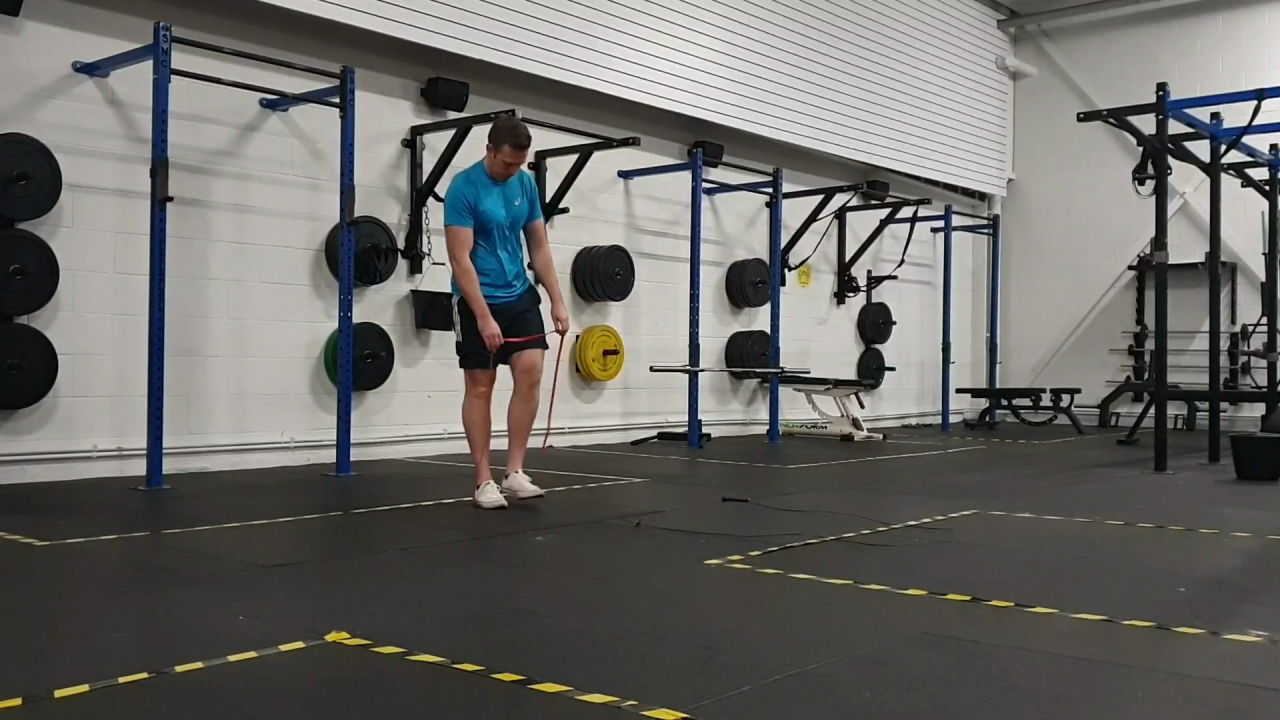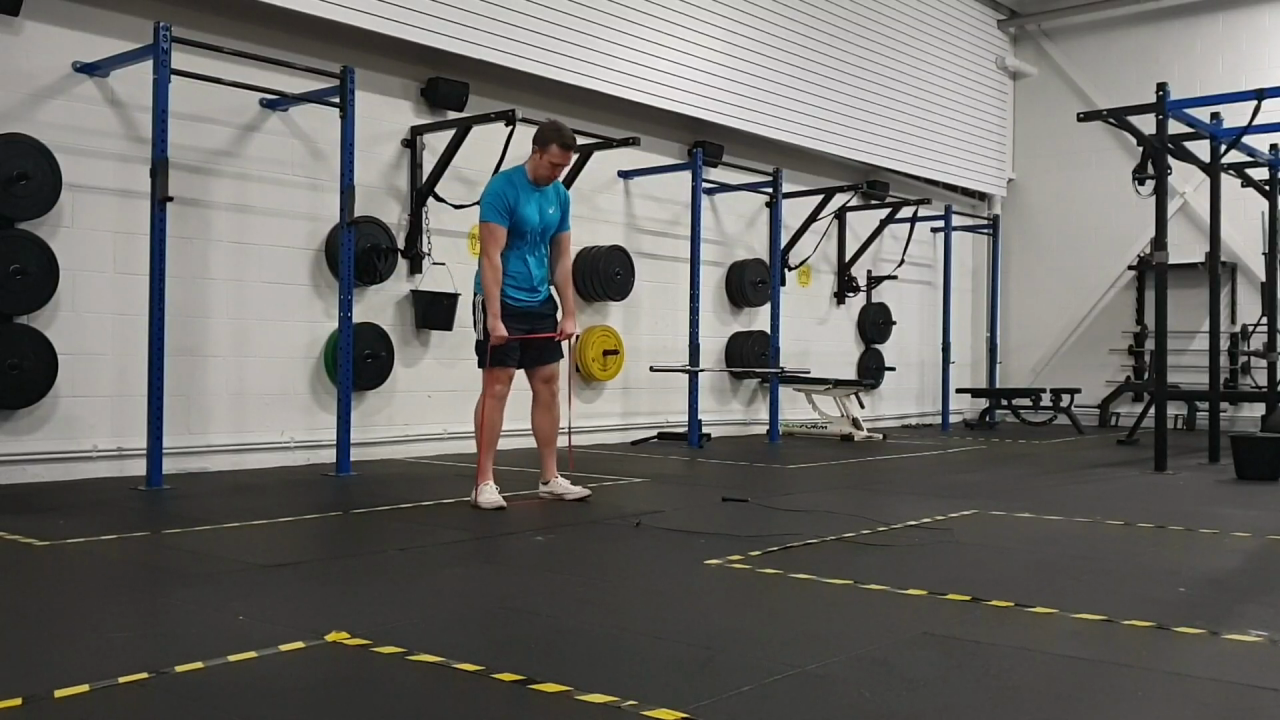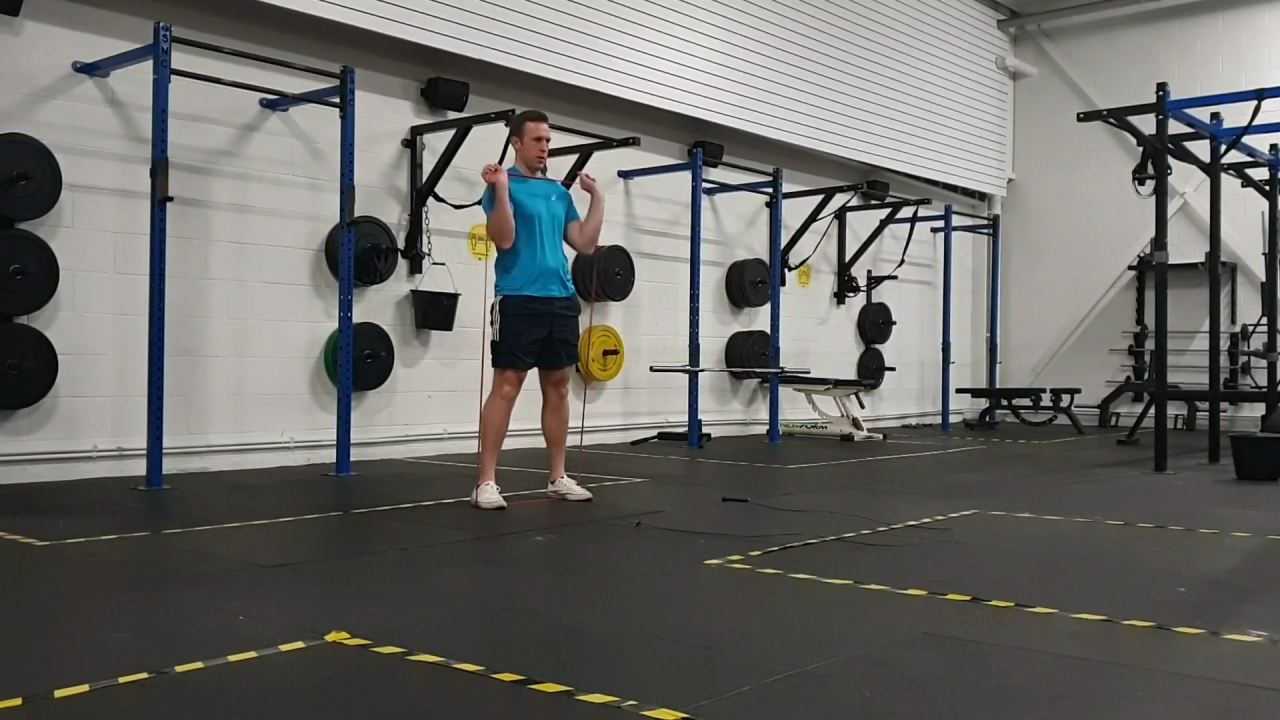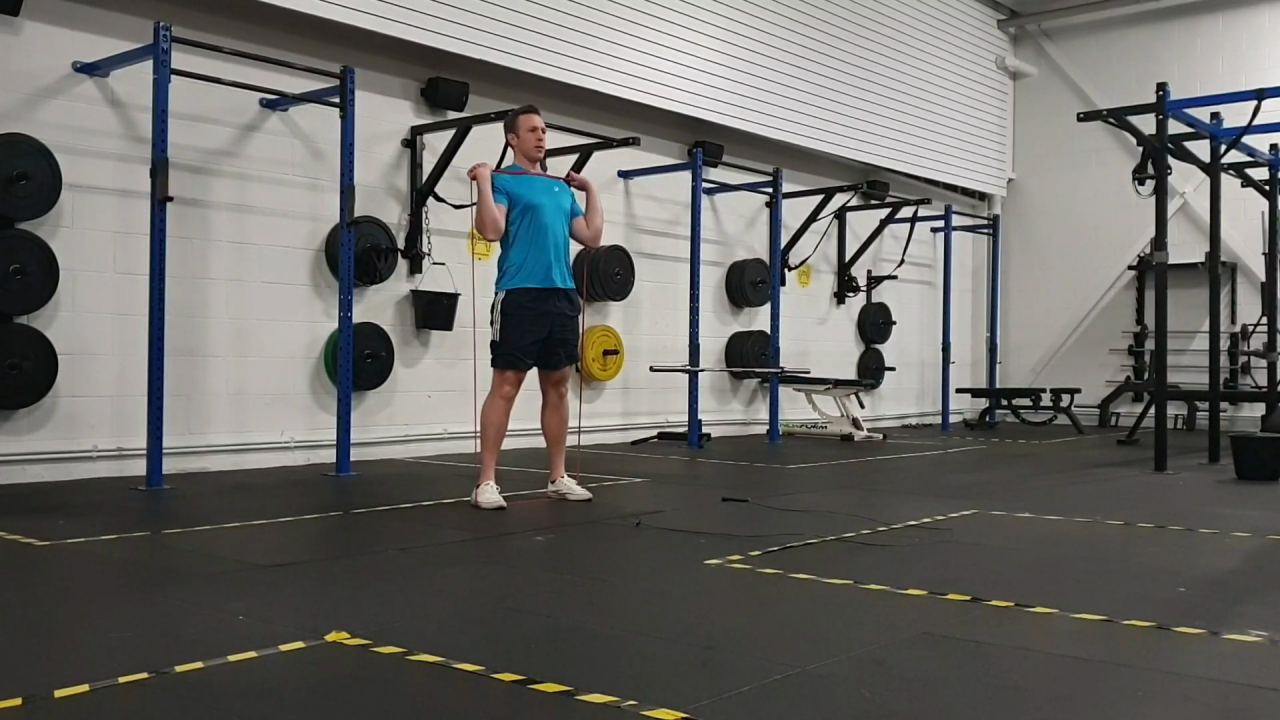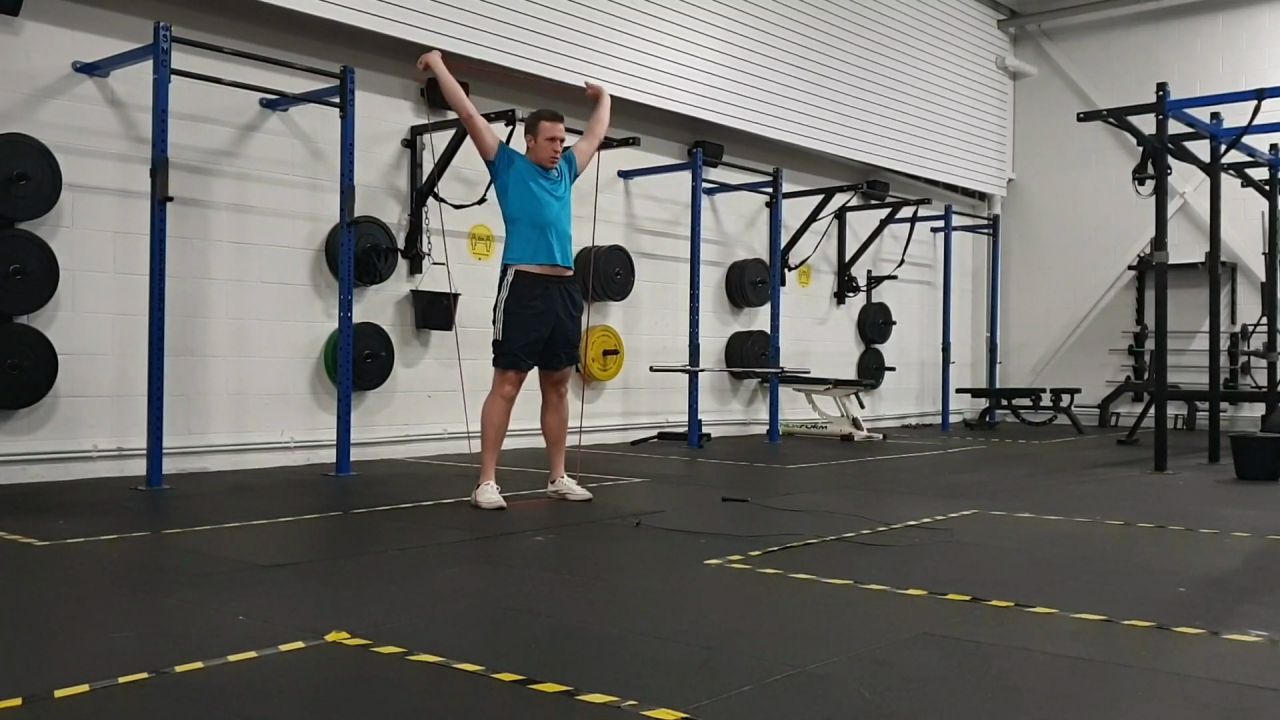
dt=1s
person 1, frame 1
left shoulder: (526, 185)
right shoulder: (463, 188)
left elbow: (539, 247)
right elbow: (460, 259)
left wrist: (557, 300)
right wrist: (484, 317)
left hip: (520, 295)
right hip: (477, 300)
left knee: (531, 374)
right knee: (480, 386)
left ankle: (515, 470)
right ankle: (484, 480)
person 1, frame 2
left shoulder: (560, 196)
right shoulder: (502, 188)
left elbow: (561, 259)
right elbow: (491, 256)
left wrist: (569, 314)
right wrist: (494, 316)
left hip: (540, 303)
right hip: (501, 301)
left knee: (548, 386)
right knee: (497, 387)
left ankle: (550, 478)
right ankle: (484, 482)
person 1, frame 3
left shoulder: (559, 192)
right shoulder: (503, 185)
left elbow: (584, 244)
right elbow: (504, 240)
left wrist: (597, 202)
right wrist: (498, 192)
left hip: (562, 300)
right hip: (518, 300)
left knee: (558, 387)
right knee: (506, 387)
left ankle: (558, 476)
right ankle: (486, 481)
person 1, frame 4
left shoulder: (561, 188)
right shoulder: (503, 181)
left elbow: (592, 237)
right elbow: (490, 231)
left wrist: (591, 191)
right wrist: (484, 181)
left hip: (562, 296)
right hip: (520, 296)
left knee: (557, 386)
right knee: (506, 386)
left ankle: (558, 476)
right ankle: (486, 481)
person 1, frame 5
left shoulder: (565, 171)
right shoulder: (508, 165)
left elbow: (596, 134)
right elbow: (469, 115)
left wrist: (603, 96)
right wrist: (438, 64)
left hip: (565, 291)
right hip: (523, 288)
left knee: (557, 386)
right knee: (506, 386)
left ankle: (558, 476)
right ankle: (486, 481)
